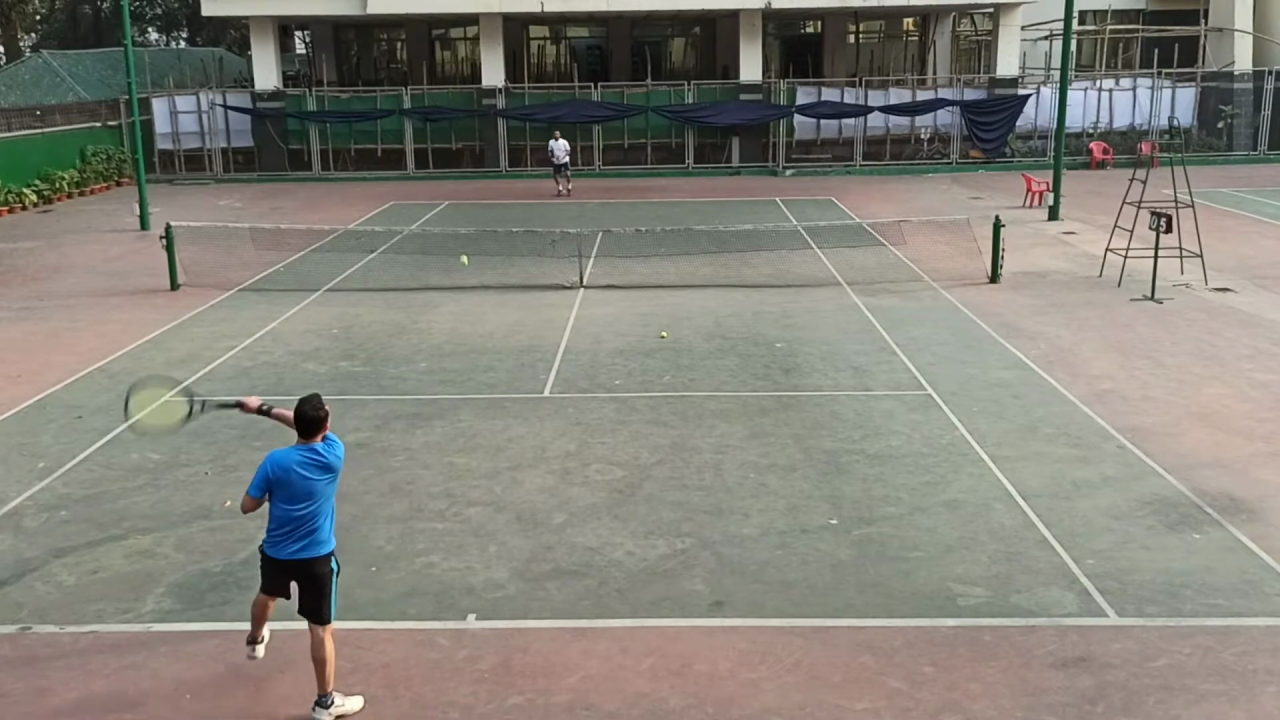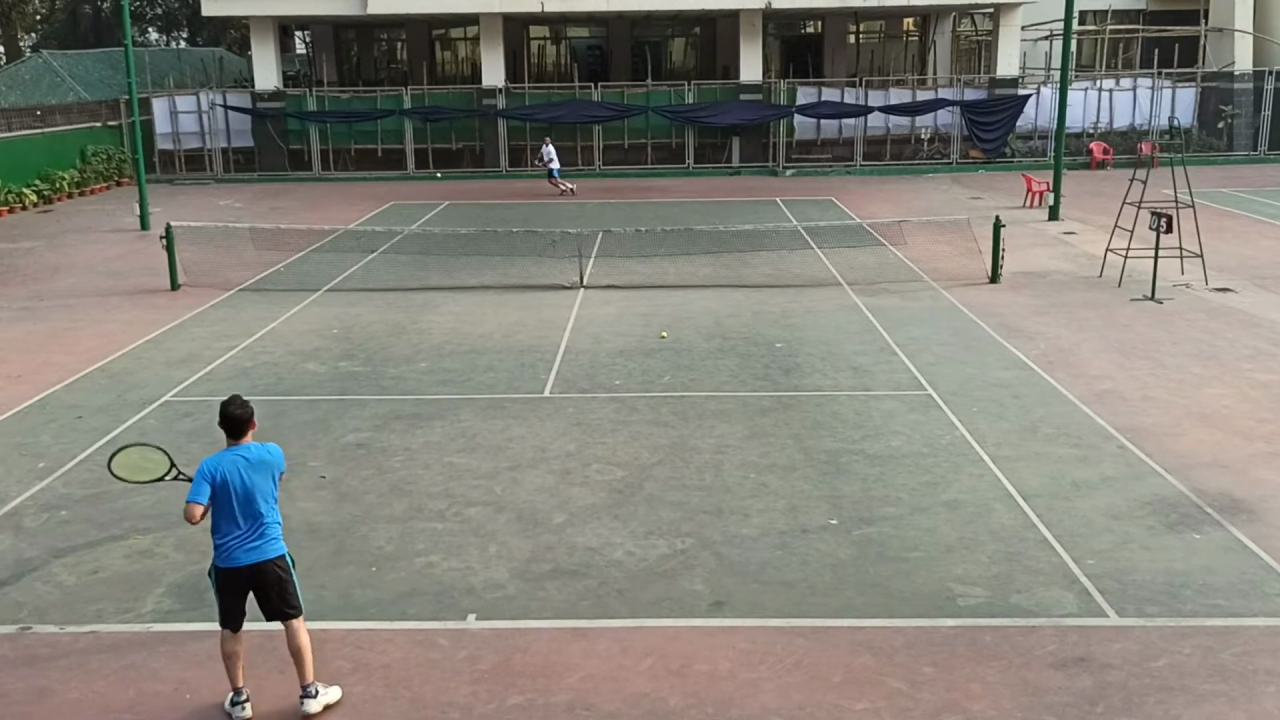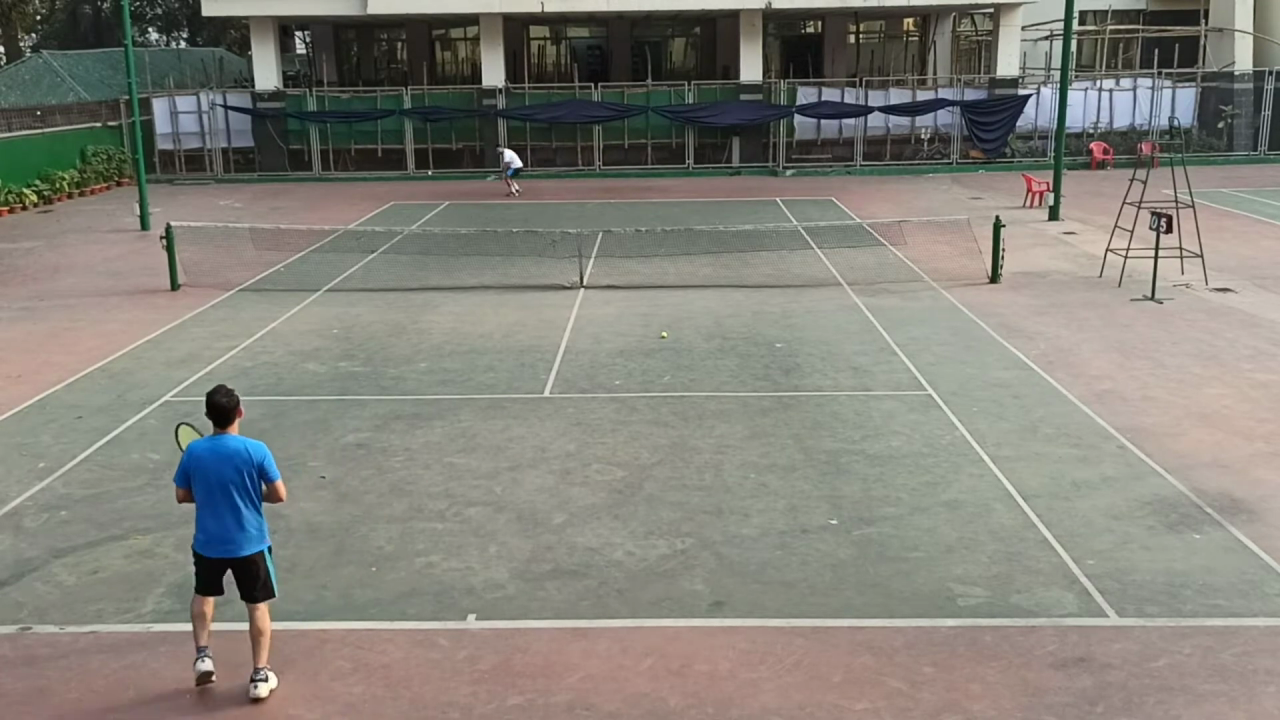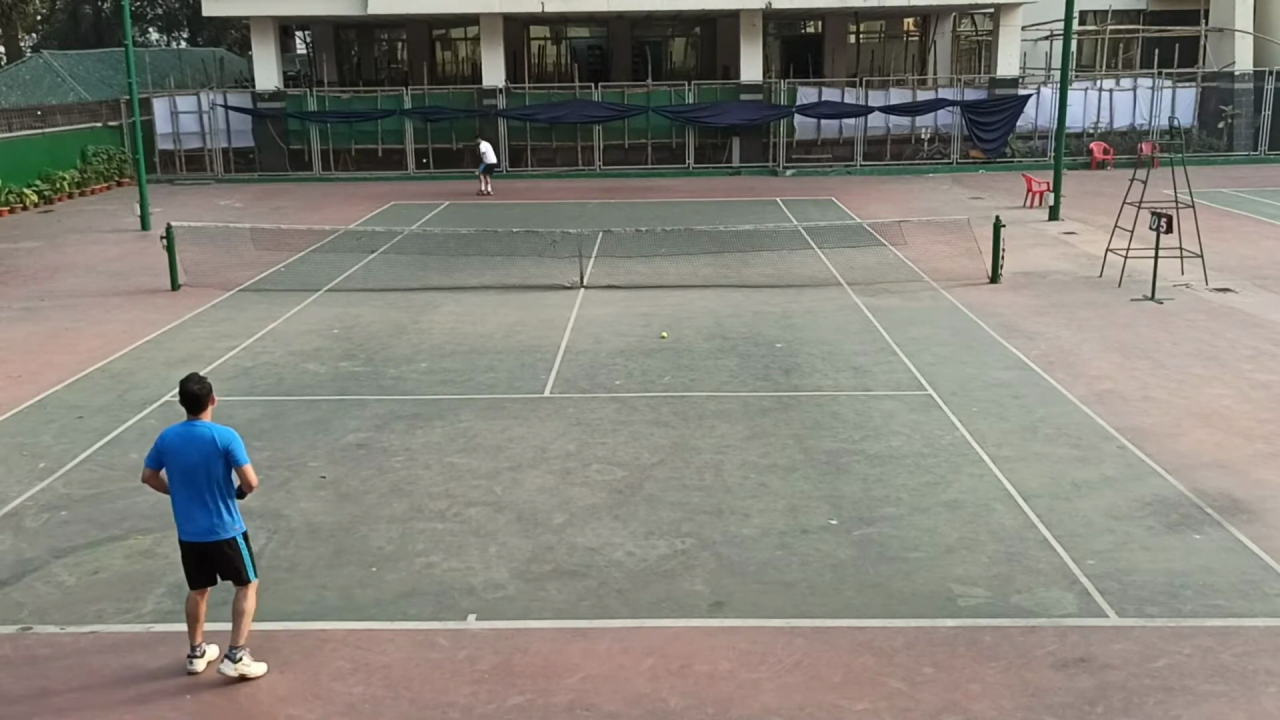
dt=0.5s
person 1, frame 1
left shoulder: (274, 462)
right shoulder: (334, 453)
left elbow: (247, 506)
right elbow: (313, 429)
right wrist: (264, 409)
left hip: (276, 553)
right hip: (317, 557)
left knee: (266, 597)
right knee: (321, 629)
left ankle: (255, 641)
person 1, frame 2
left shoulder: (210, 467)
right shoulder: (272, 454)
left elbow: (192, 516)
left wrist: (210, 505)
left hip: (229, 563)
right hip: (271, 556)
left knee: (230, 631)
right knee: (294, 623)
right ankle: (310, 692)
person 1, frame 3
left shoulder: (194, 452)
right shoulder: (256, 450)
left elbow: (182, 495)
right elbow: (279, 495)
left hip: (208, 546)
right hip: (250, 544)
left knee: (203, 595)
right knee: (258, 606)
left ankle: (202, 656)
right ankle: (260, 676)
person 1, frame 4
left shoulder: (167, 437)
right shoulder: (225, 436)
left elbow: (148, 476)
right elbow: (251, 482)
right wrist: (240, 491)
left hip: (188, 533)
right hip: (225, 530)
left knee: (198, 590)
right knee: (247, 586)
left ankle: (197, 652)
right ankle: (235, 657)
